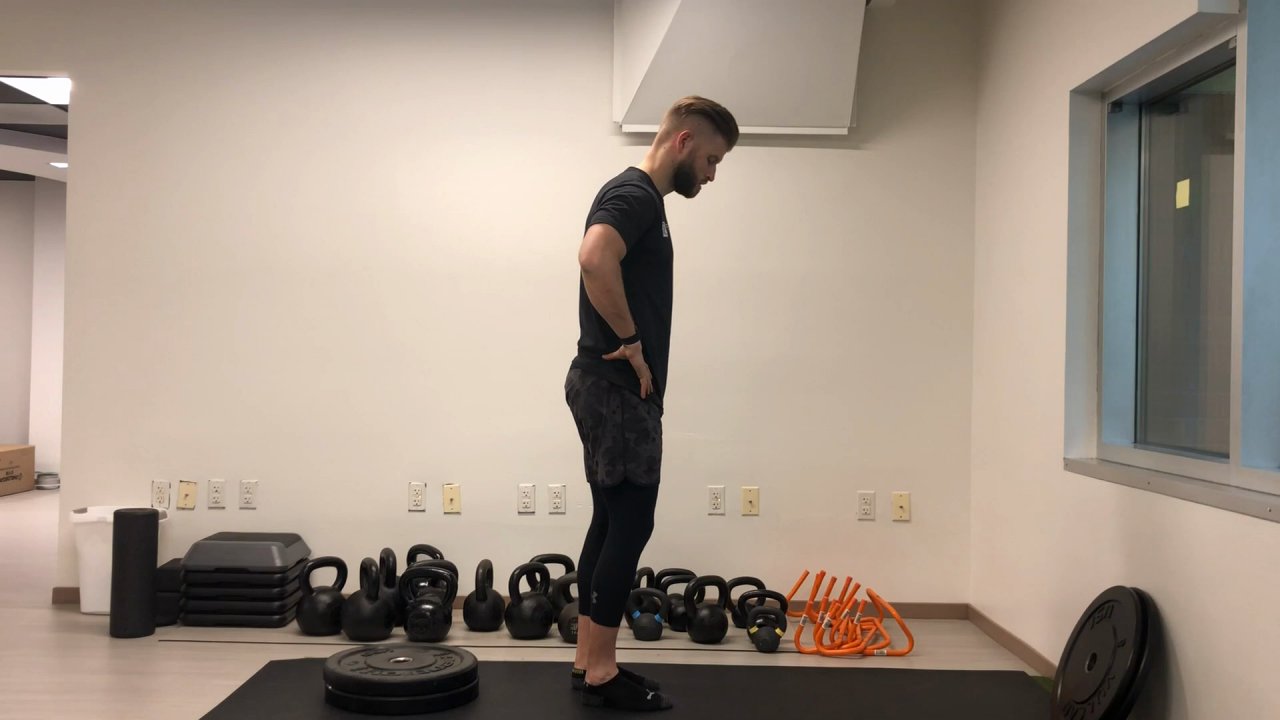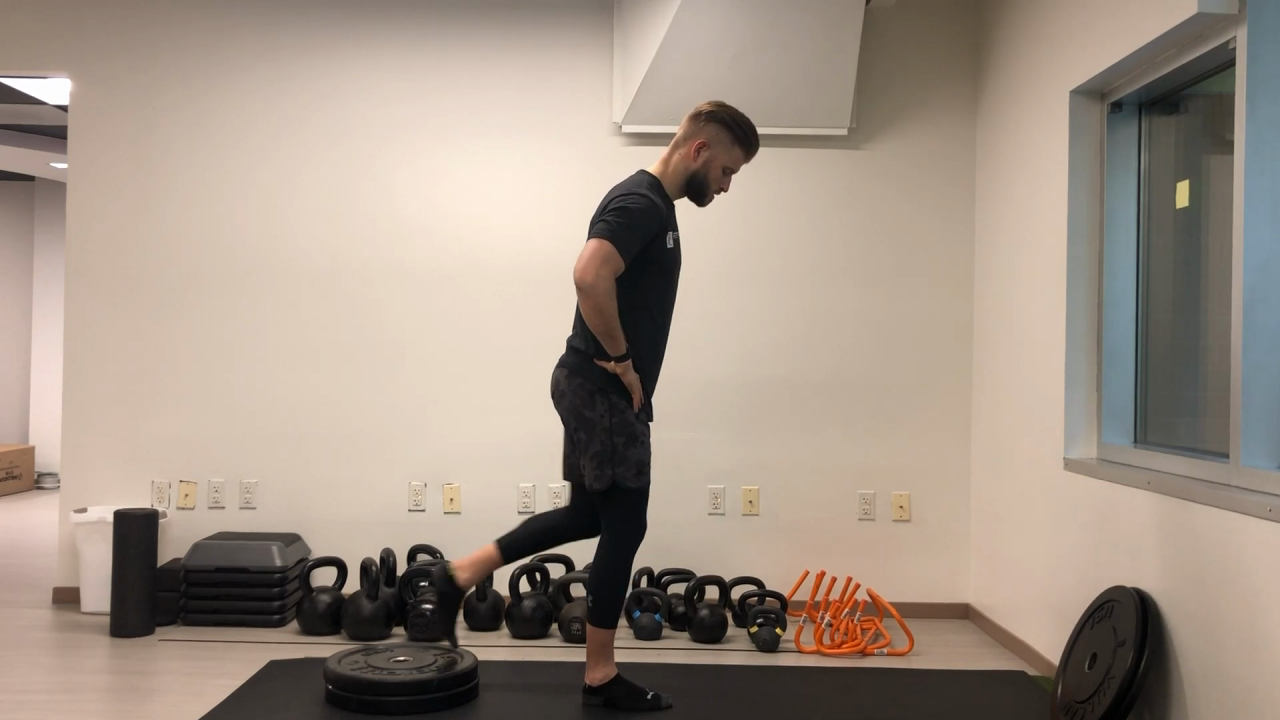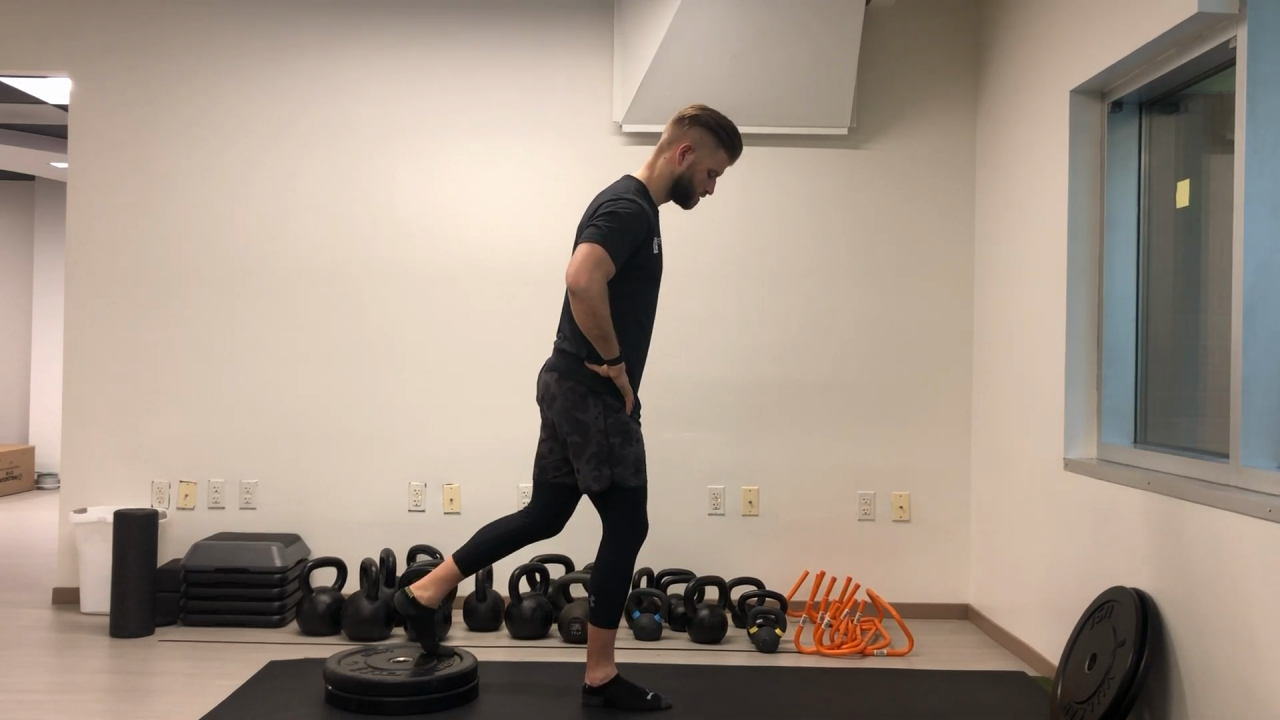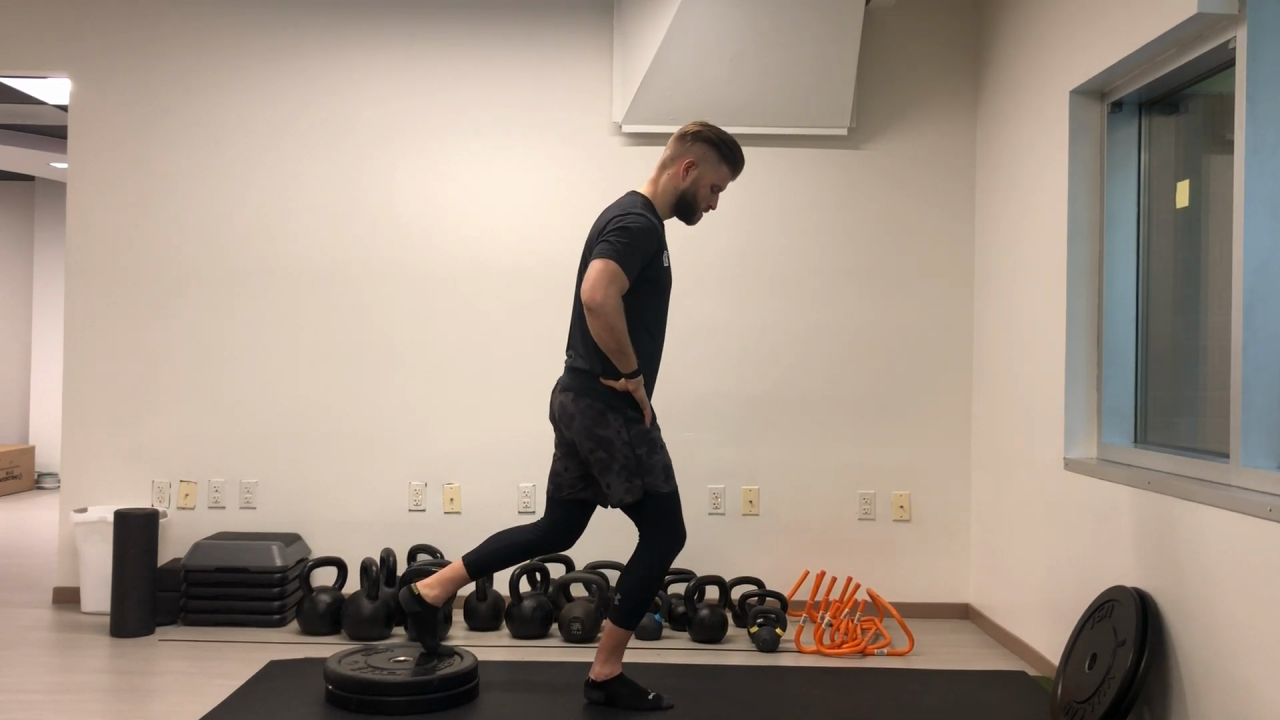
dt=1s
person 1, frame 1
left shoulder: (642, 198)
right shoulder: (632, 193)
right elbow: (594, 258)
right wrist: (631, 343)
left hip: (613, 385)
right hip: (616, 385)
left knee: (612, 521)
right knee: (631, 523)
left ankle: (588, 660)
right ankle: (601, 673)
person 1, frame 2
left shoulder: (656, 205)
right shoulder: (639, 202)
right elbow: (590, 276)
right wrist: (623, 361)
left hip: (597, 387)
right hip: (602, 389)
left knee: (589, 515)
right knee: (624, 525)
left ankle: (461, 576)
right ankle: (600, 675)
person 1, frame 3
left shoulder: (633, 206)
right shoulder: (629, 208)
right elbow: (582, 280)
right wrist: (614, 364)
left hip: (572, 386)
right hip: (591, 392)
left knee: (546, 514)
right knee: (626, 526)
left ankle: (424, 594)
right ankle: (600, 676)
person 1, frame 4
left shoulder: (634, 220)
right shoulder: (638, 222)
right elbow: (597, 296)
right wrist: (632, 375)
left hip: (584, 399)
right hip: (606, 406)
left knee: (557, 528)
right knee: (664, 533)
left ankle: (429, 592)
right ankle: (606, 674)
